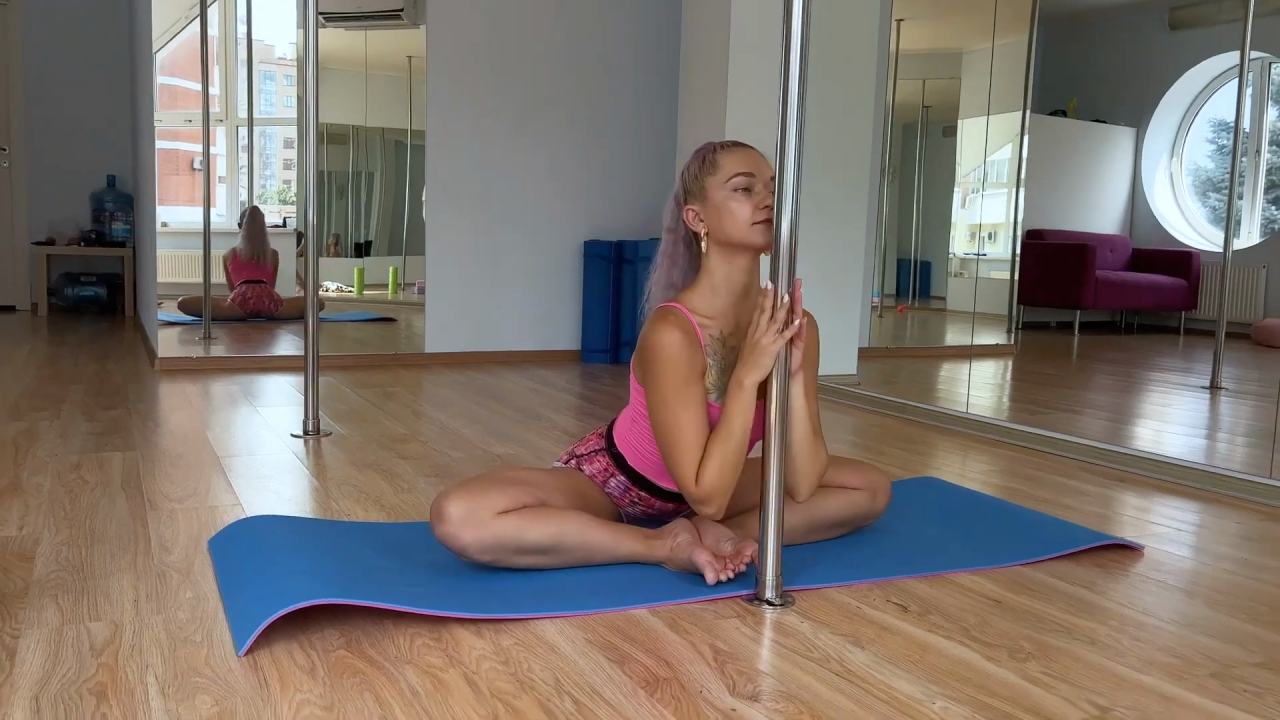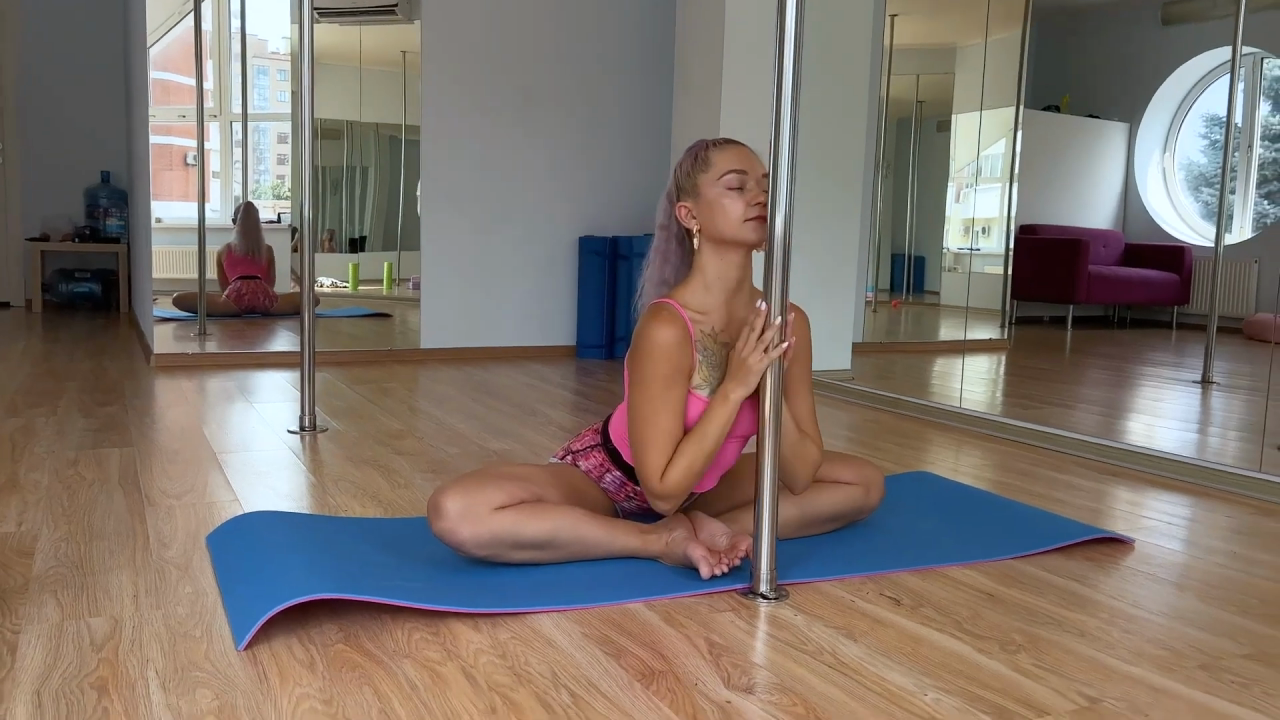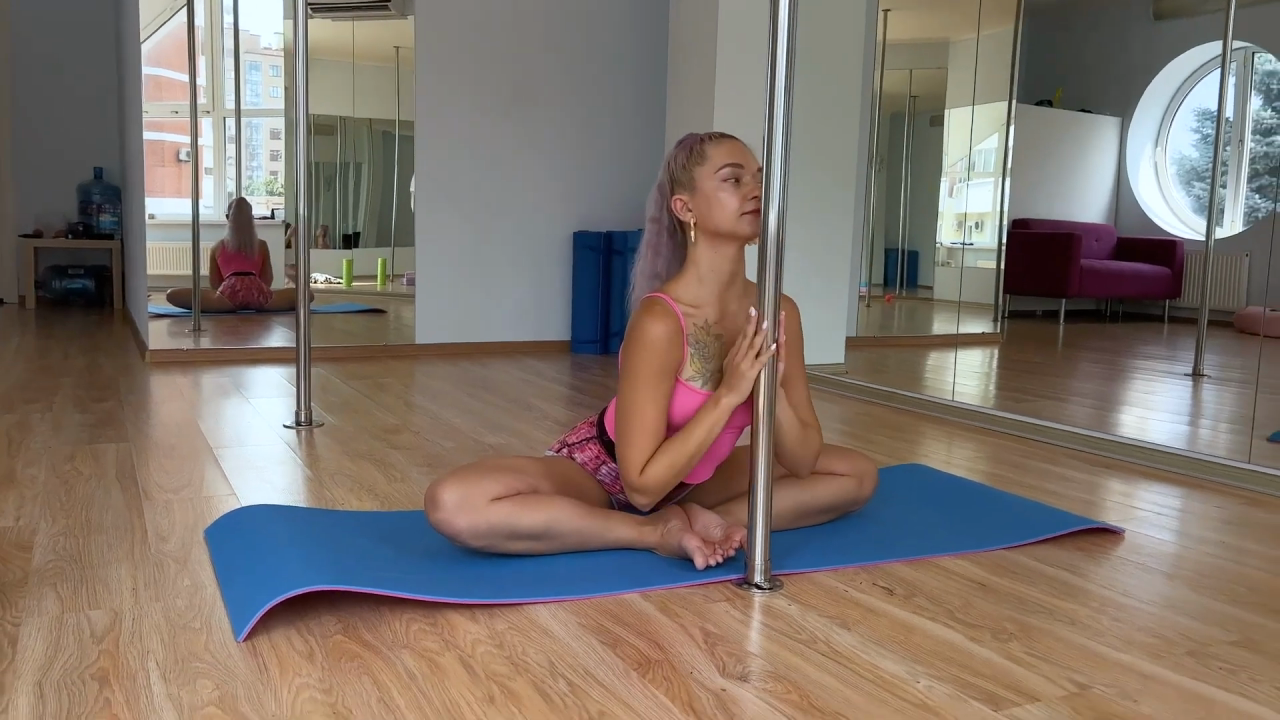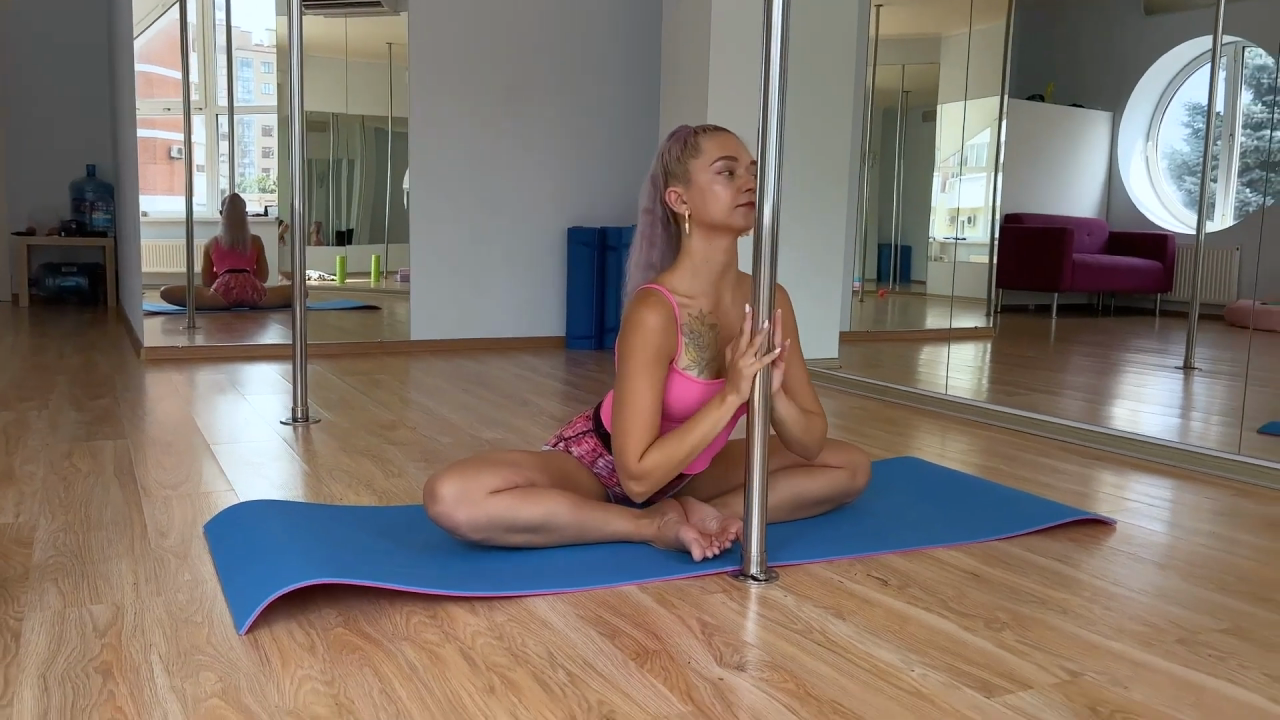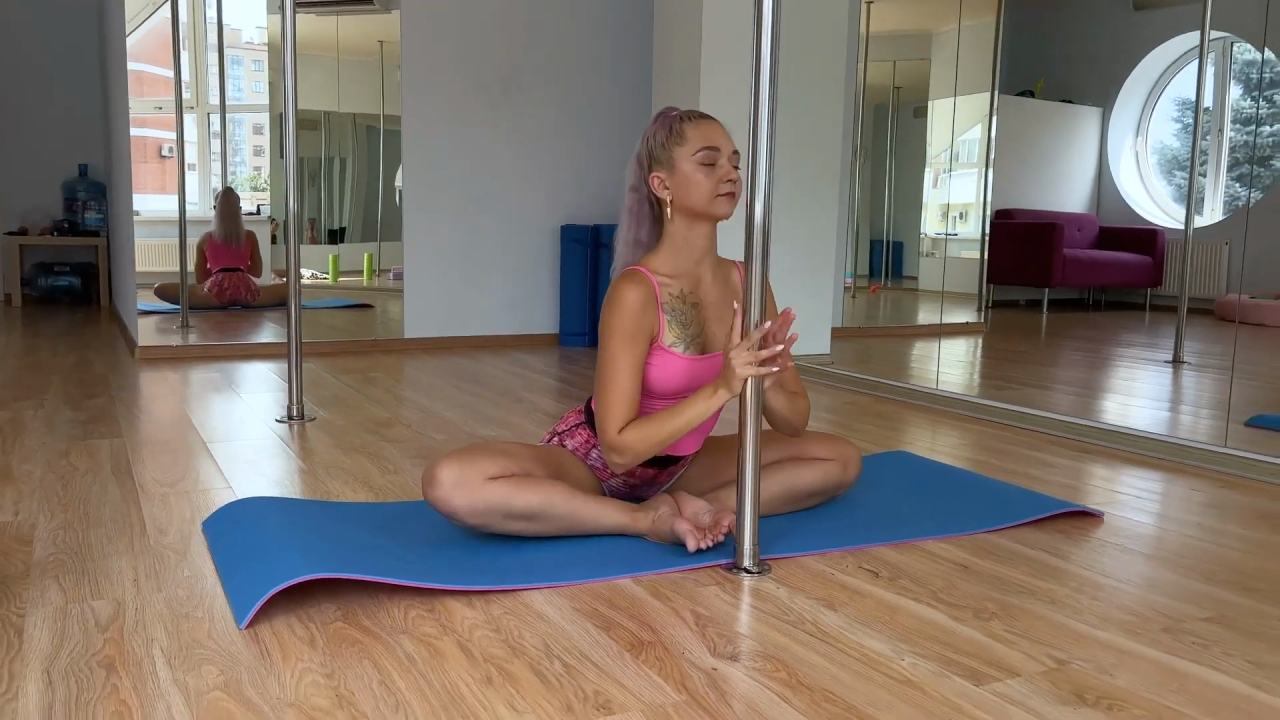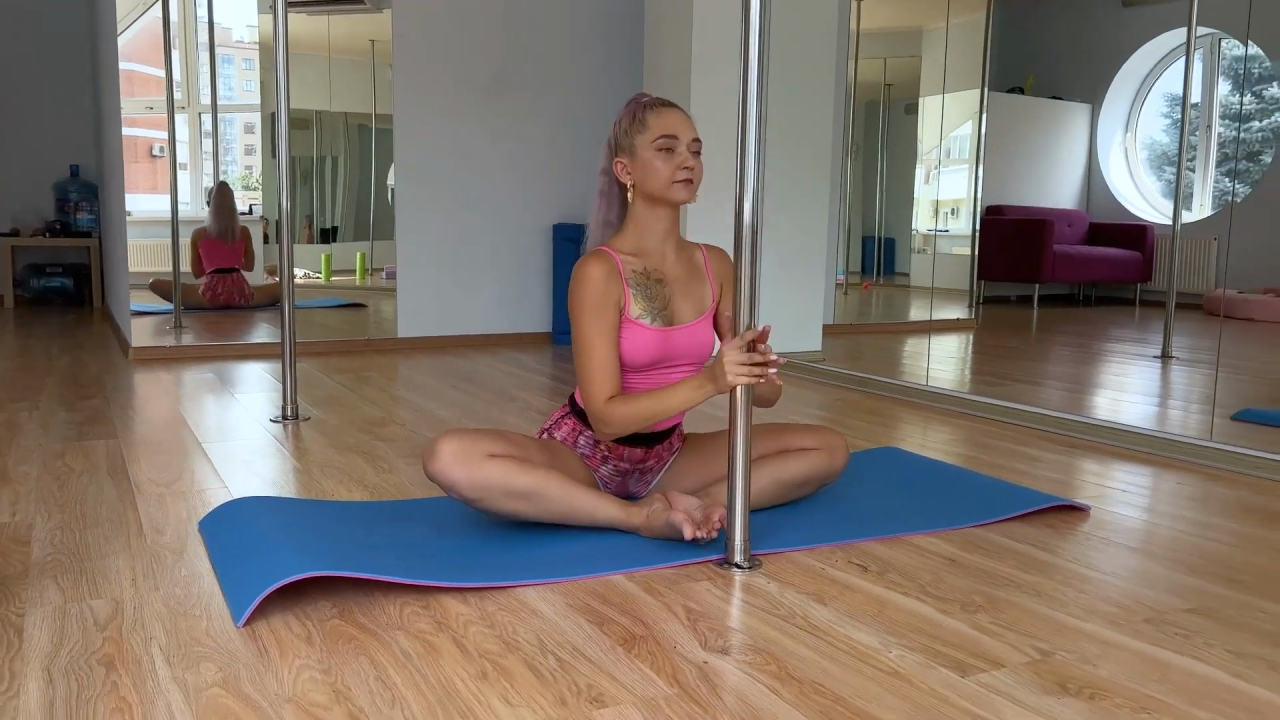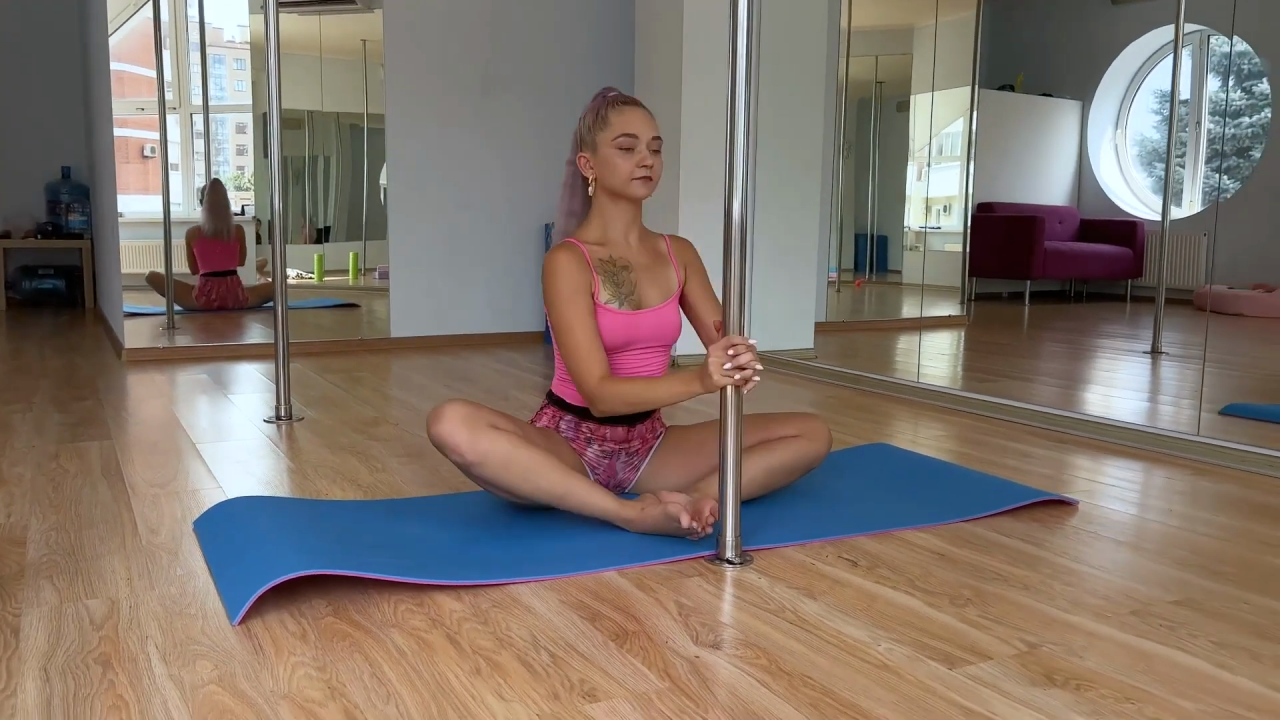
dt=0.2s
person 1, frame 1
left shoulder: (794, 327)
right shoulder: (672, 333)
left elbow: (801, 486)
right elbow: (709, 498)
left wrist: (790, 376)
right wrist: (749, 375)
left hip: (698, 490)
right hip: (610, 485)
left knee: (870, 488)
right knee: (458, 517)
left ankle: (712, 538)
right ankle: (667, 547)
person 1, frame 2
left shoulder: (787, 325)
right shoulder: (666, 328)
left elbow: (800, 476)
right elbow: (662, 490)
right wrist: (735, 387)
left hip: (695, 489)
right hip: (605, 480)
left knee: (864, 483)
right knee: (455, 514)
left ankle: (712, 530)
right ankle: (663, 542)
person 1, frame 3
left shoulder: (779, 314)
right shoulder: (659, 322)
left elbow: (804, 460)
right elbow: (643, 485)
left wrist: (770, 391)
right wrist: (730, 395)
left hip: (688, 480)
right hip: (600, 473)
left knee: (857, 475)
right knee: (451, 505)
left ankle: (709, 522)
right ankle: (659, 533)
person 1, frame 4
left shoulder: (770, 302)
right shoulder: (653, 312)
left elbow: (812, 442)
right elbow: (638, 476)
left wrist: (771, 392)
right wrist: (731, 396)
left hip: (685, 474)
right hip: (597, 468)
left knee: (851, 466)
right knee: (450, 499)
right ankle: (654, 526)
person 1, frame 5
left shoulder: (748, 284)
right shoulder: (635, 292)
left elbow: (796, 420)
right elbow: (619, 447)
left wrist: (763, 382)
right wrist: (721, 388)
left hip: (678, 466)
right hip: (591, 462)
left knee: (841, 459)
right knee: (450, 485)
right ankle: (647, 521)
person 1, frame 6
left shoulder: (714, 264)
right shoulder: (599, 271)
left elbow: (769, 393)
right elbow: (606, 416)
left wrist: (753, 368)
right wrist: (710, 381)
left hip: (664, 456)
right hip: (583, 455)
left knee: (829, 449)
right knee: (447, 458)
right ankle: (640, 516)
person 1, frame 7
left shoulder: (679, 254)
right shoulder: (568, 262)
left elbow: (724, 348)
right elbow: (598, 392)
left wrist: (737, 362)
right wrist: (698, 380)
left hip: (646, 446)
right hip: (567, 447)
left knee: (812, 435)
right knee: (450, 423)
right ankle: (630, 512)
